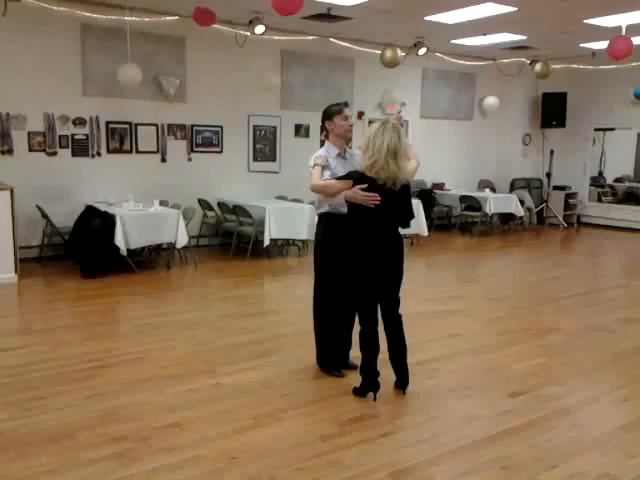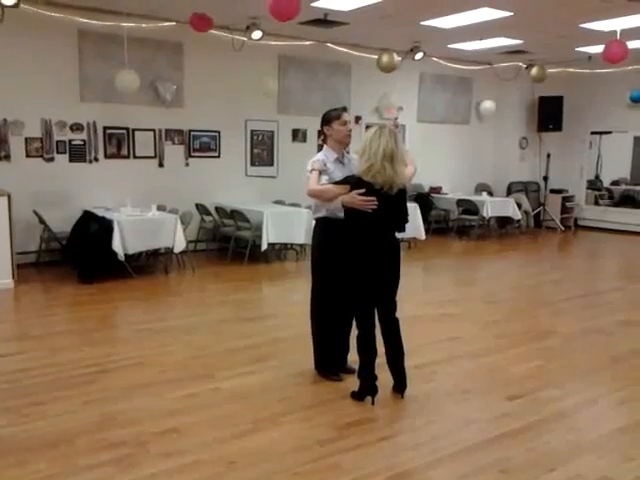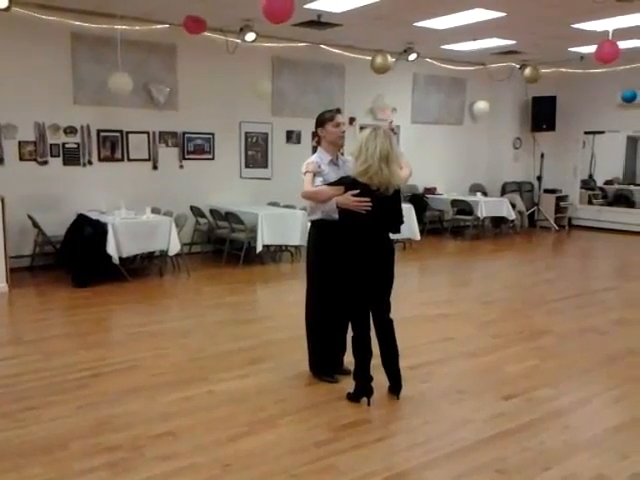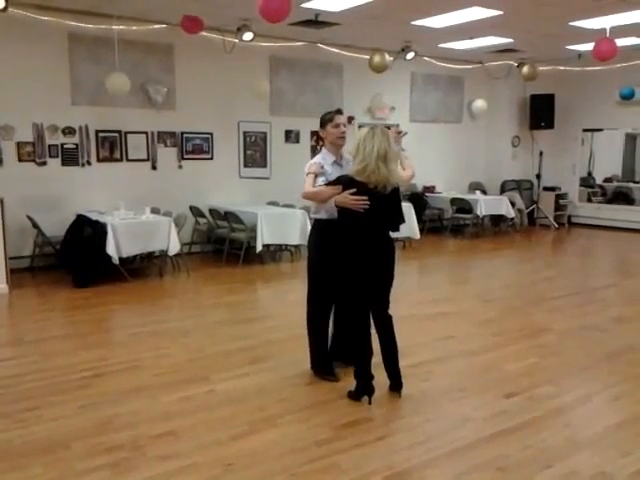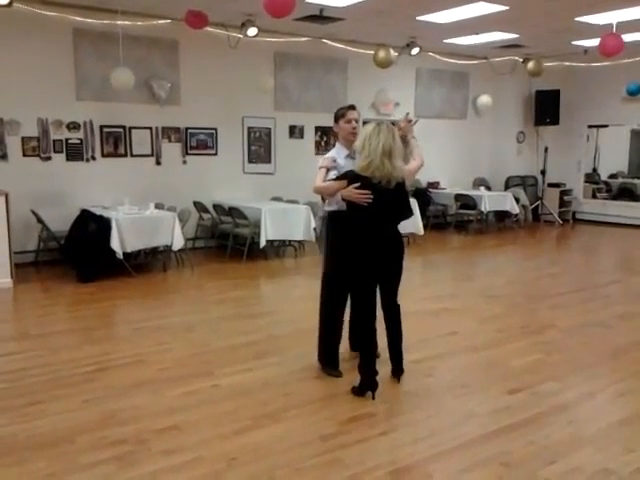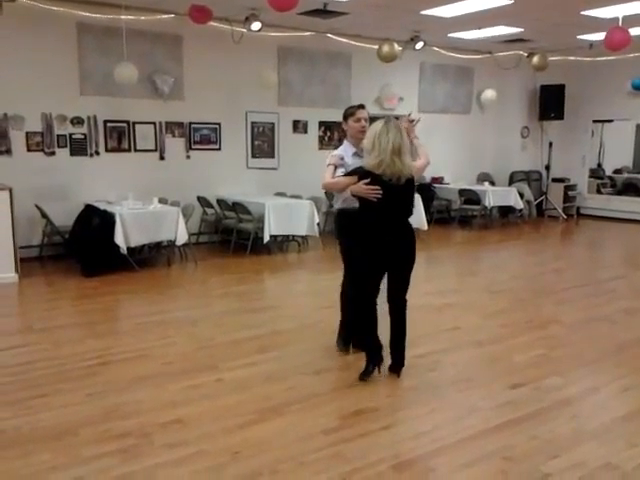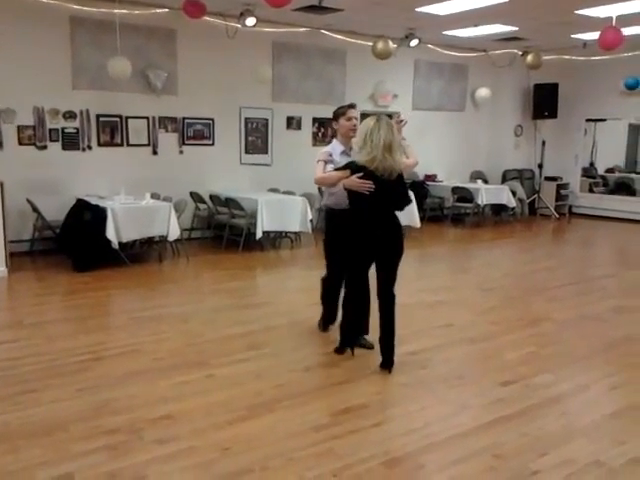
dt=0.3s
person 1, frame 1
left shoulder: (359, 178)
right shoulder: (403, 177)
left elbow: (317, 186)
right elbow: (414, 159)
left wrist: (319, 164)
right wrist: (399, 134)
left hip: (365, 255)
right hip: (392, 253)
left knee: (368, 317)
right knee: (392, 313)
left ankle: (369, 381)
right ankle: (402, 377)
person 1, frame 2
left shoulder: (356, 183)
right shoulder: (400, 181)
left elbow: (314, 190)
right elbow: (411, 165)
left wrist: (316, 169)
right wrist: (395, 141)
left hip: (362, 259)
right hip: (389, 256)
left knee: (365, 321)
right knee: (389, 316)
left ankle: (367, 385)
right ankle: (399, 381)
person 1, frame 3
left shoulder: (351, 184)
right shoulder: (394, 183)
left elbow: (309, 193)
right elbow: (406, 168)
left wrist: (310, 171)
right wrist: (390, 144)
left hip: (357, 259)
right hip: (383, 257)
left knee: (360, 321)
right knee: (383, 317)
left ankle: (363, 385)
right ankle: (395, 381)
person 1, frame 4
left shoulder: (349, 182)
right shoulder: (393, 182)
right elbow: (409, 171)
left wrist: (312, 172)
right wrist: (395, 146)
left hip: (357, 257)
right hip: (383, 254)
left knee: (360, 319)
right knee: (382, 314)
left ankle: (364, 384)
right ankle: (395, 379)
person 1, frame 5
left shoulder: (355, 176)
right shoulder: (399, 176)
left elbow: (318, 188)
right elbow: (419, 160)
left wrist: (324, 167)
right wrist: (409, 134)
left hip: (363, 251)
right hip: (391, 248)
left knee: (364, 312)
right knee: (391, 306)
left ankle: (368, 379)
right ankle: (397, 366)
person 1, frame 6
left shoulder: (365, 173)
right shoulder: (408, 172)
left elbow: (329, 185)
right elbow: (425, 159)
left wrist: (333, 164)
right wrist: (411, 135)
left hip: (375, 245)
right hip: (403, 242)
left knee: (366, 298)
right knee: (398, 300)
left ankle: (373, 356)
right ankle: (397, 362)
person 1, frame 7
left shoulder: (357, 168)
right shoulder: (397, 168)
left elbow: (320, 180)
right wrist: (399, 137)
left hip: (364, 236)
right hip: (392, 236)
left knee: (354, 287)
right knee: (386, 294)
left ankle: (347, 340)
right ankle: (387, 356)
person 2, frame 1
left shoulder: (356, 157)
right shoulder: (321, 157)
right elbow: (323, 189)
right wrist: (347, 195)
right hip: (332, 227)
left knee: (349, 293)
right knee: (328, 294)
left ankle: (342, 354)
right ankle: (326, 358)
person 2, frame 2
left shoulder: (353, 162)
right shoulder: (320, 162)
right elbow: (321, 194)
right wrist: (345, 200)
right hip: (329, 232)
left knee: (347, 298)
right knee: (325, 298)
left ankle: (339, 358)
right ankle: (325, 362)
person 2, frame 3
left shoulder: (348, 163)
right shoulder: (314, 164)
right wrist: (339, 201)
right hip: (324, 234)
left knee: (343, 299)
right knee: (321, 300)
left ankle: (335, 359)
right ankle: (320, 364)
person 2, frame 4
left shoulder: (352, 163)
right shoulder: (318, 164)
right elbow: (313, 194)
right wrist: (337, 200)
right hip: (326, 233)
right knee: (321, 299)
left ankle: (341, 350)
right ankle: (321, 362)
person 2, frame 5
right shoulder: (331, 158)
right wrist: (343, 193)
right hip: (340, 224)
right knee: (335, 290)
left ankle: (359, 340)
right ankle: (328, 357)
person 2, frame 6
right shoulder: (339, 156)
right elbow: (327, 184)
right wrist: (352, 189)
right hip: (349, 221)
right knee: (354, 276)
right ankle: (345, 333)
person 2, frame 7
right shoulder: (328, 153)
right wrist: (345, 183)
right hip: (337, 218)
right knee: (335, 273)
left ankle: (356, 331)
right ankle: (327, 315)
